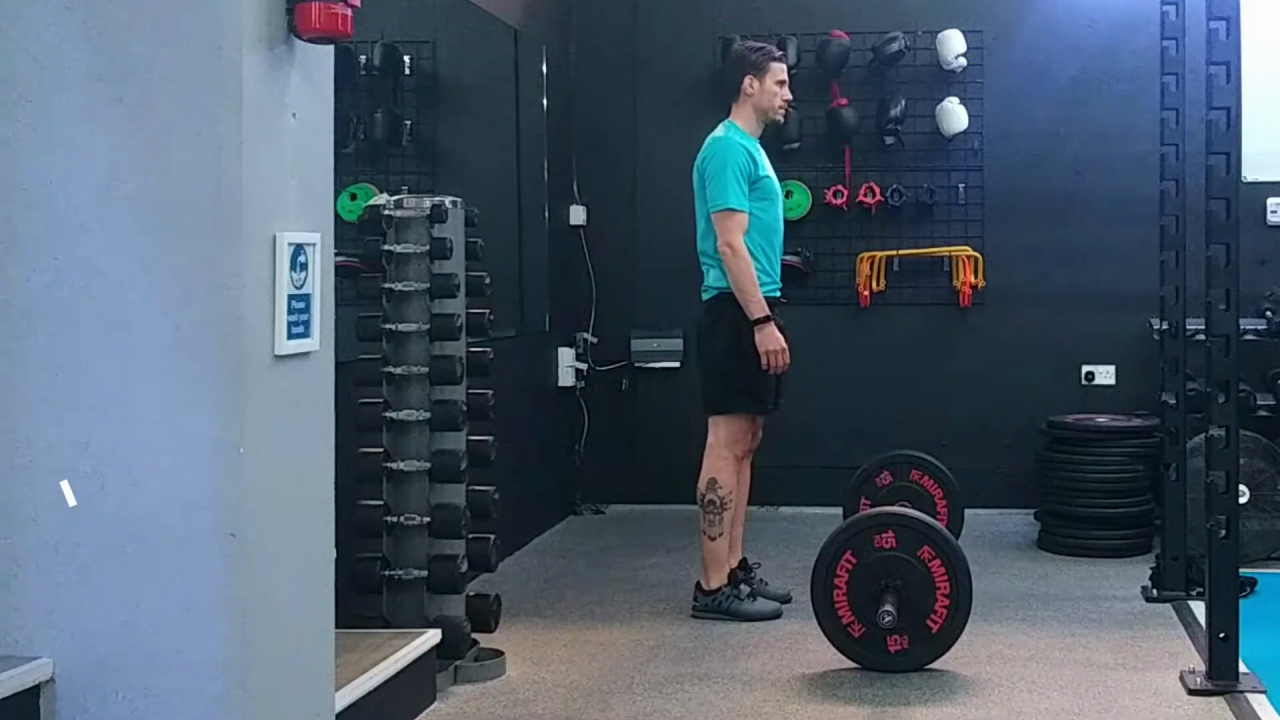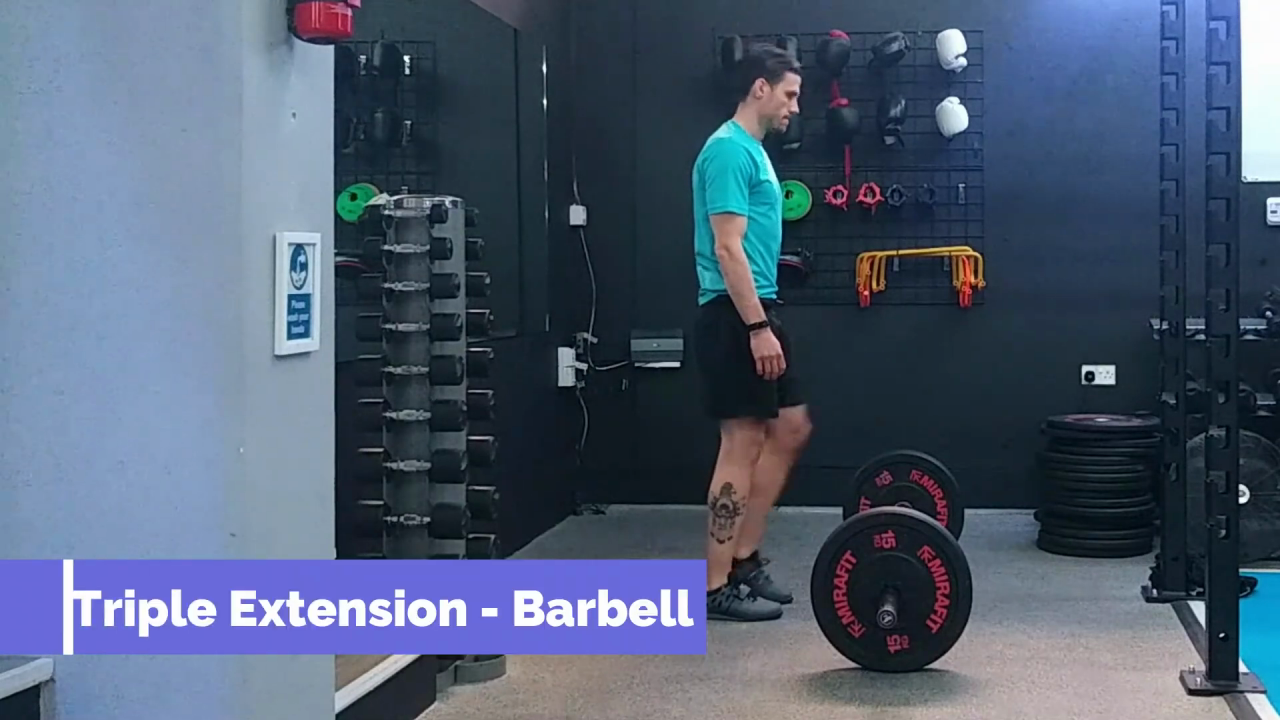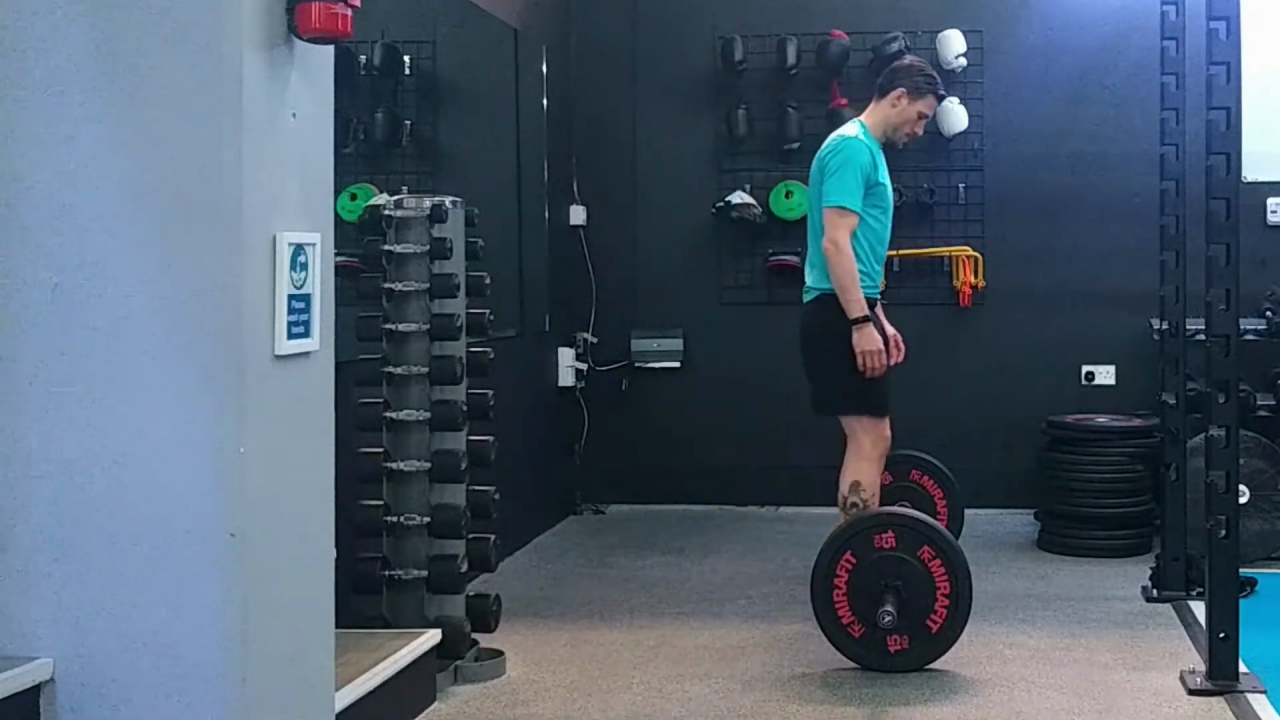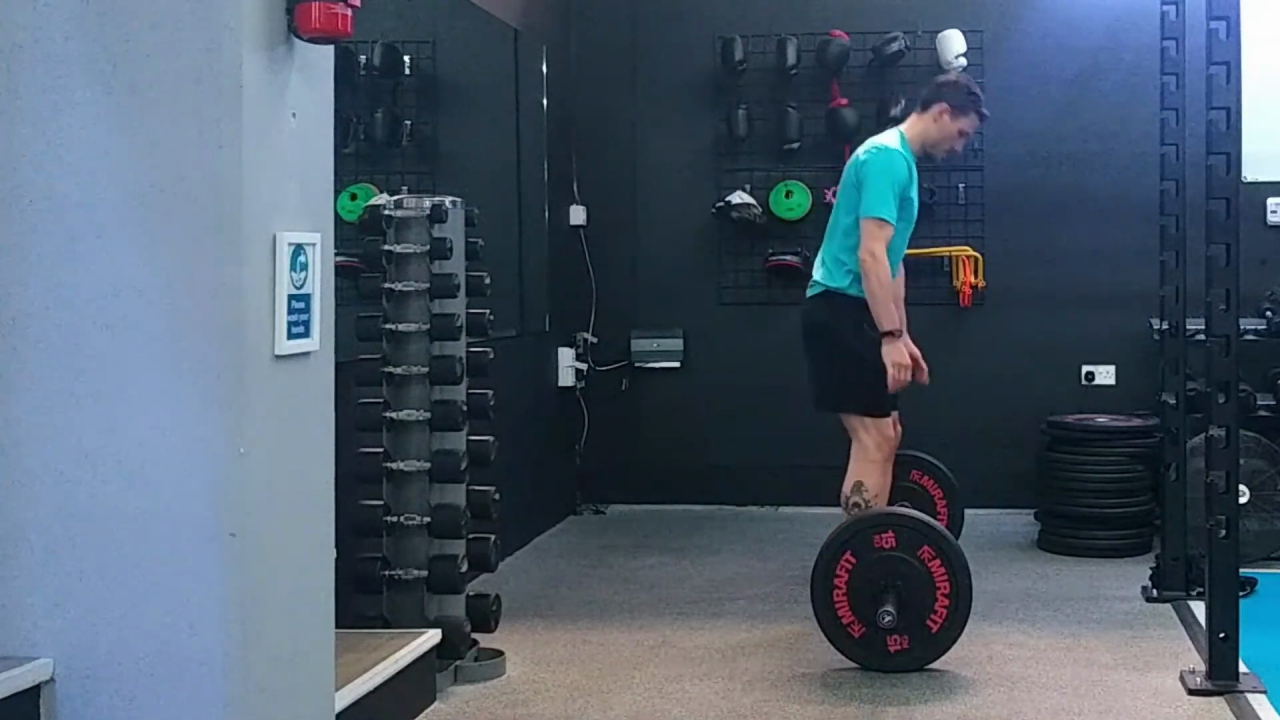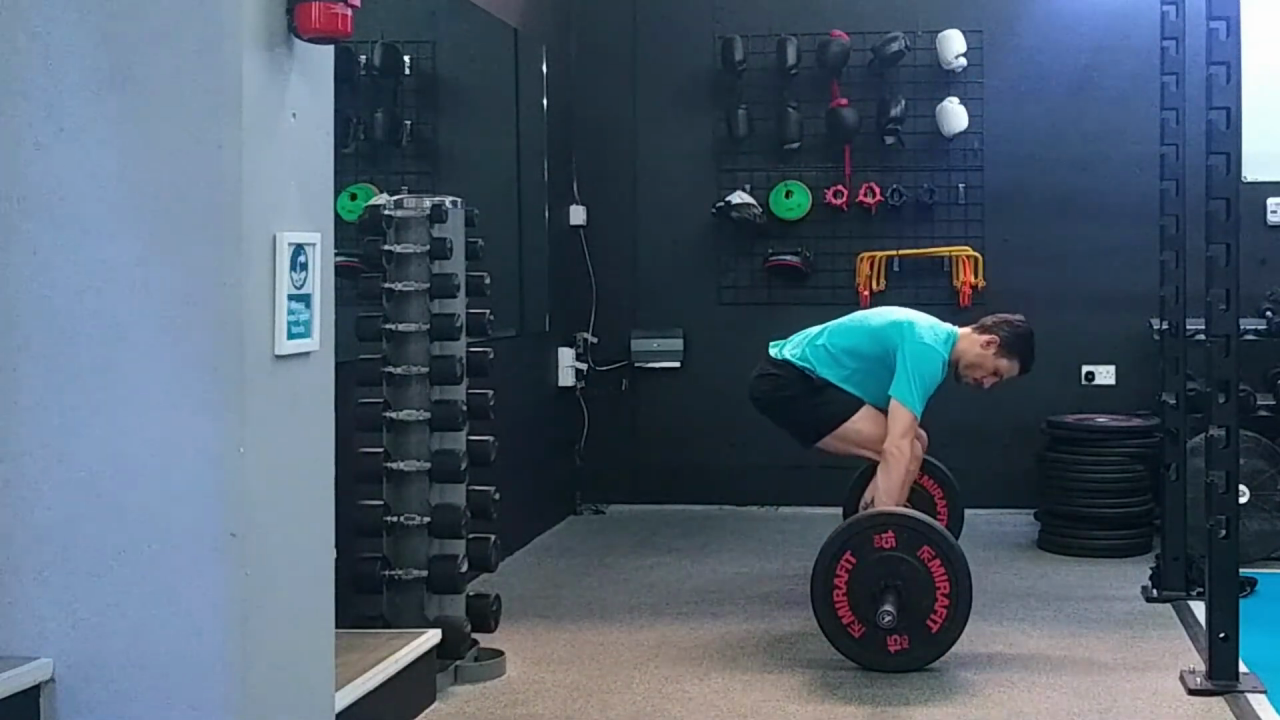
dt=1s
person 1, frame 1
left shoulder: (749, 148)
right shoulder: (728, 148)
right elbow: (730, 245)
left wrist: (765, 318)
right wrist: (763, 321)
left hip: (750, 313)
right hip: (737, 314)
left knee: (745, 444)
right knee: (727, 445)
left ankle: (735, 567)
right ankle: (714, 585)
person 1, frame 2
left shoulder: (750, 149)
right shoulder: (729, 150)
right elbow: (728, 249)
left wrist: (767, 322)
right wrist: (758, 326)
left hip: (753, 314)
right hip: (733, 318)
left knee: (789, 432)
right knee: (743, 448)
left ankle: (744, 560)
right ankle: (716, 586)
person 1, frame 3
left shoulder: (866, 150)
right shoulder: (851, 147)
right elbow: (835, 243)
left wrist: (880, 320)
right wrist: (862, 322)
left hip: (850, 313)
right hip: (839, 315)
left knee: (872, 438)
right knee: (871, 439)
person 1, frame 4
left shoulder: (896, 157)
right shoulder: (887, 156)
left elbow: (890, 261)
right elbow: (871, 254)
left wrist: (903, 335)
right wrist: (891, 338)
left hip: (852, 310)
right hip: (841, 309)
left knee: (886, 434)
right knee: (876, 440)
person 1, frame 5
left shoulder: (934, 342)
right shoulder: (928, 350)
left elbow: (902, 441)
right elbow: (895, 447)
left hip: (799, 377)
right hip: (785, 380)
left knee: (914, 444)
right knee: (907, 451)
